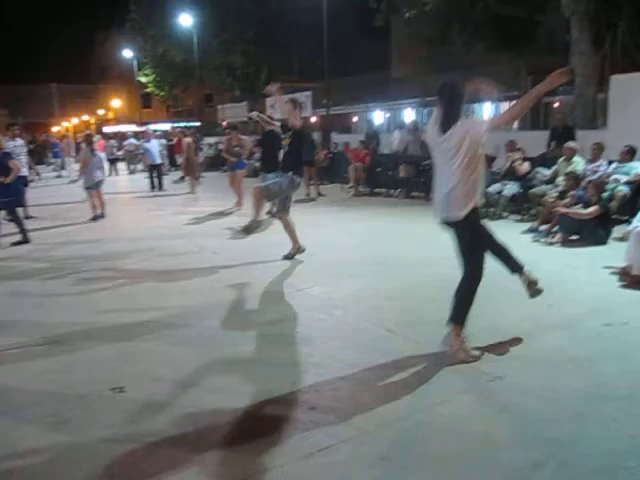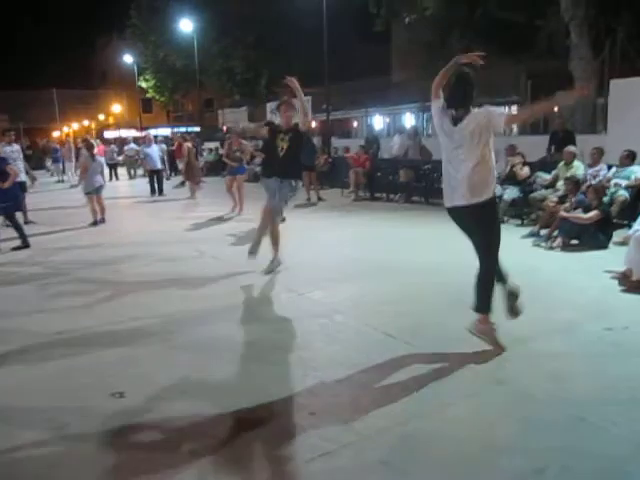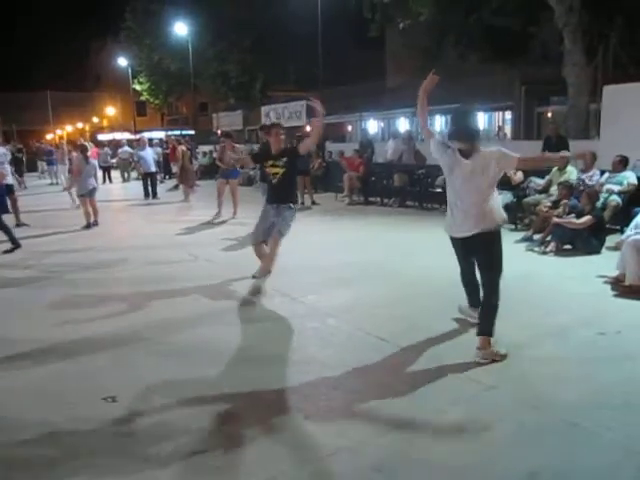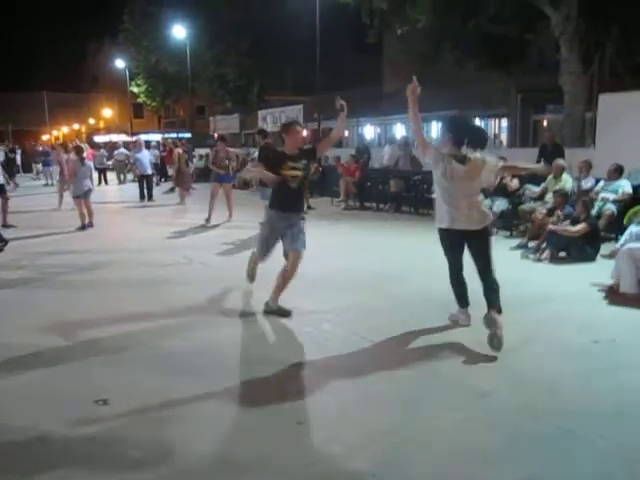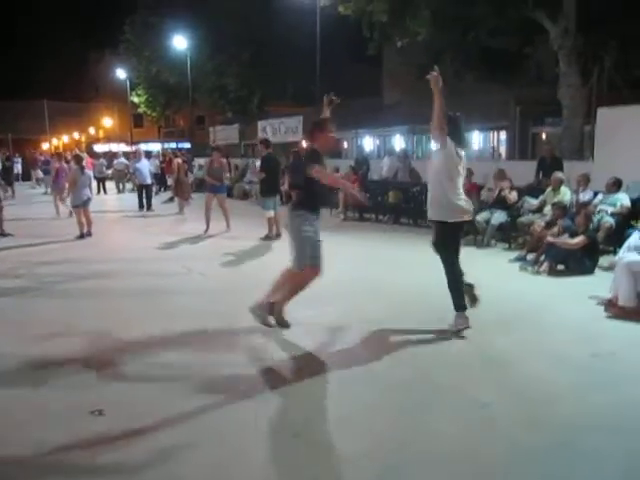
dt=0.2s
person 1, frame 1
left shoulder: (434, 128)
right shoulder: (468, 128)
left elbow: (443, 99)
right elbow: (509, 116)
left wrist: (472, 87)
right wrist: (545, 86)
left hip: (445, 209)
right hip: (463, 209)
left knee: (485, 240)
right knee: (472, 271)
left ankle: (522, 273)
right ankle: (455, 335)
person 1, frame 2
left shoulder: (441, 119)
right shoulder: (483, 119)
left elbow: (436, 89)
right elbow: (524, 115)
left wrist: (457, 62)
right wrist: (566, 98)
left hip: (453, 202)
right hip: (480, 199)
left knee: (484, 250)
right knee: (489, 255)
left ankle: (507, 287)
right ankle: (482, 318)
person 1, frame 3
left shoulder: (445, 153)
right shoulder: (492, 156)
left elbow: (424, 126)
right elbow: (528, 162)
left wrist: (424, 91)
left hip: (459, 229)
right hip: (488, 228)
left knee: (468, 270)
right knee: (491, 282)
left ankle: (474, 308)
right ankle: (485, 342)
person 1, frame 4
left shoulder: (439, 159)
right shoulder: (481, 161)
left elbow: (418, 134)
right elbow: (508, 168)
left wrist: (412, 99)
right wrist: (535, 168)
left hip: (450, 226)
right hip: (479, 224)
left knee: (455, 267)
right knee: (486, 272)
left ankle: (463, 312)
right ankle: (493, 316)
person 1, frame 5
left shoulder: (446, 149)
right shoulder: (454, 153)
left elbow: (438, 122)
left wrist: (437, 90)
left hip: (448, 216)
right hip: (457, 214)
left knee: (449, 263)
right knee: (449, 258)
left ankle: (461, 315)
right ankle: (465, 287)
person 2, frame 1
left shoulder: (300, 129)
right shoulder: (290, 129)
left elbow: (290, 112)
right elbow: (277, 125)
left wrist: (276, 94)
right wrist: (261, 117)
left hip: (290, 176)
right hip: (284, 175)
left knee: (258, 190)
right knee: (283, 214)
left ankle: (255, 220)
right ankle: (296, 246)
person 2, frame 2
left shoulder: (297, 130)
right shoulder: (276, 130)
left elbow: (306, 115)
right elbow: (261, 131)
left wrist: (297, 89)
left hip: (288, 182)
right hip: (275, 180)
left knee: (268, 212)
right knee: (272, 219)
left ankle: (257, 240)
right ankle: (276, 257)
person 2, frame 3
left shoulder: (292, 153)
right shoulder: (264, 155)
left elbow: (314, 138)
left wrist: (319, 114)
left hip: (287, 208)
right hip: (270, 206)
left knee: (273, 242)
right knee: (256, 243)
left ankle: (260, 282)
right ankle: (265, 268)
person 2, frame 4
left shoulder: (308, 154)
right shoulder: (276, 157)
left elbow: (335, 137)
right elbow: (253, 170)
left wrist: (342, 114)
right wrist: (263, 173)
left hip: (296, 216)
right hip: (278, 214)
left knee: (294, 258)
right knee: (260, 255)
left ankle: (273, 302)
right ankle: (252, 266)
person 2, frame 5
left shoulder: (317, 153)
right shoulder: (312, 156)
left elbow: (323, 128)
right elbow: (319, 174)
left wrist: (327, 109)
right wrist: (347, 186)
left hip: (311, 217)
right hip: (302, 216)
left knee: (312, 270)
right knee: (304, 267)
left ankle: (276, 306)
right ankle: (265, 303)
